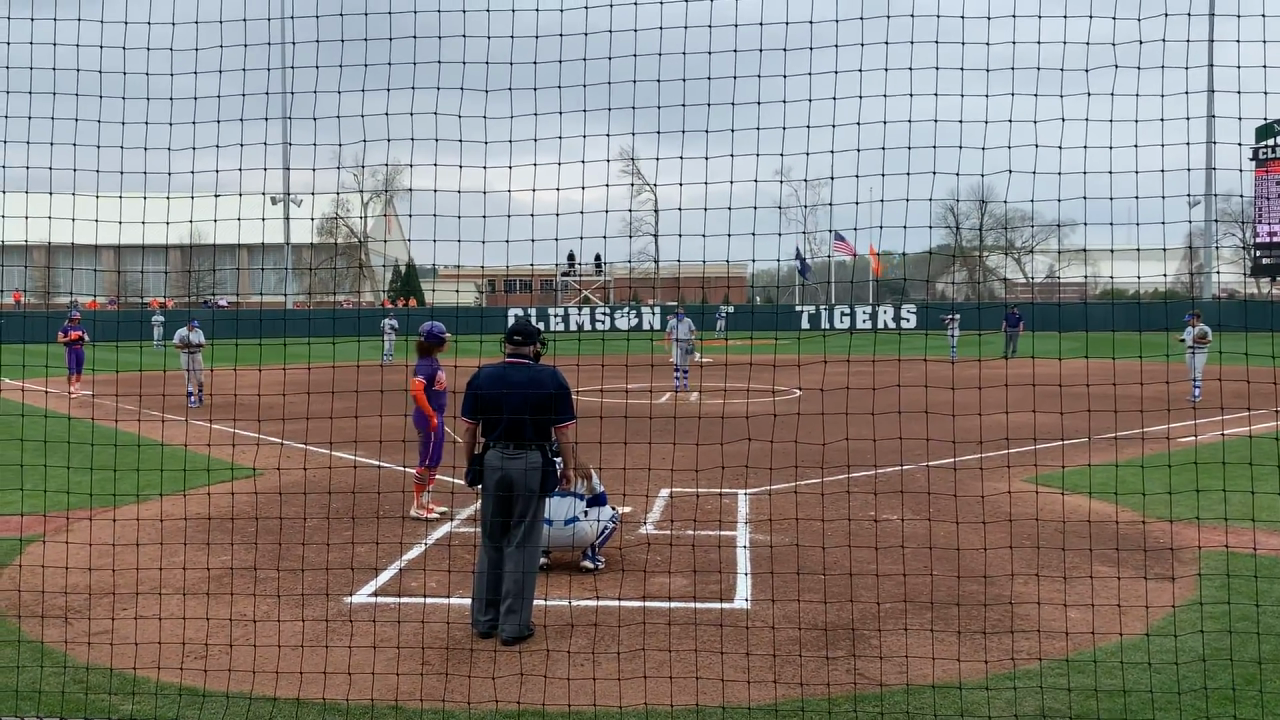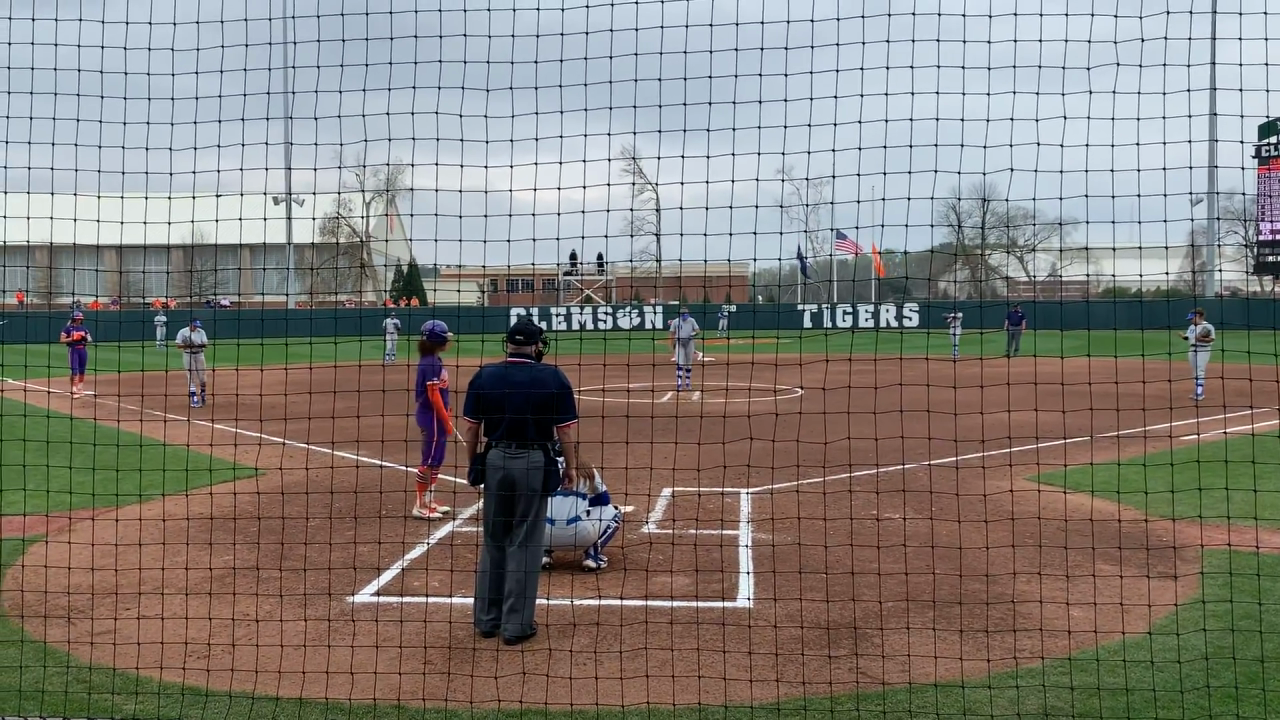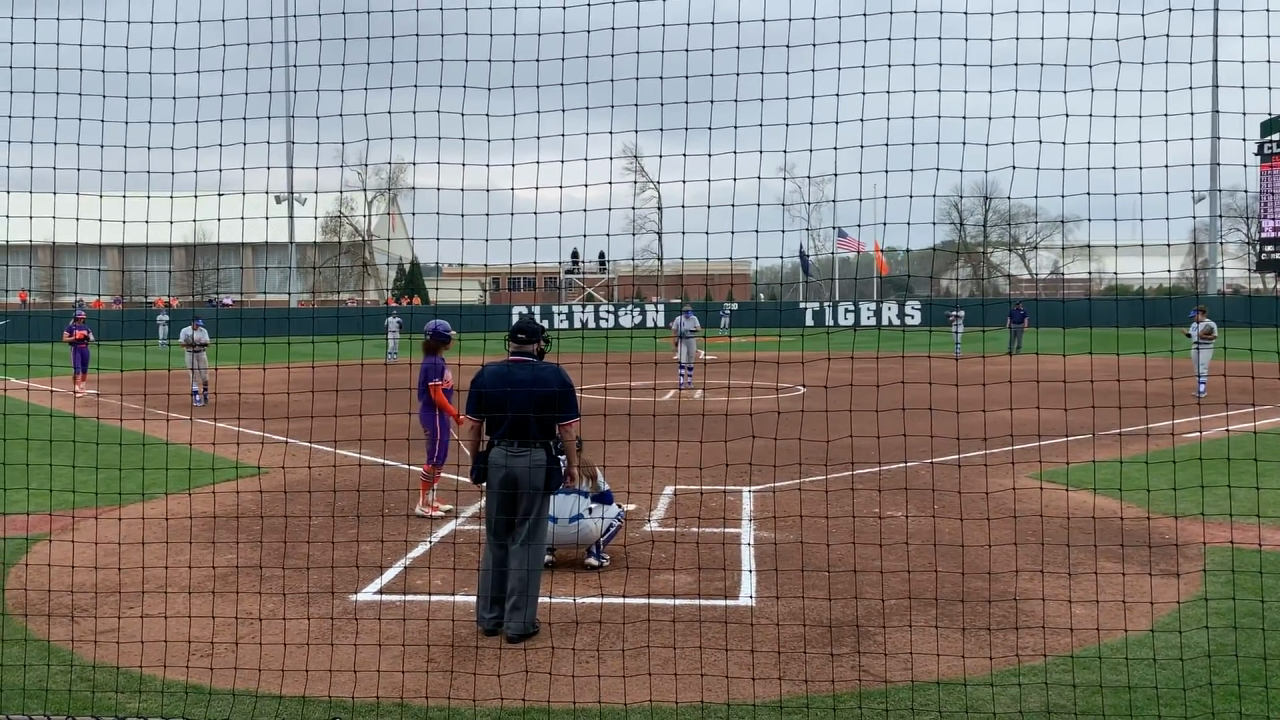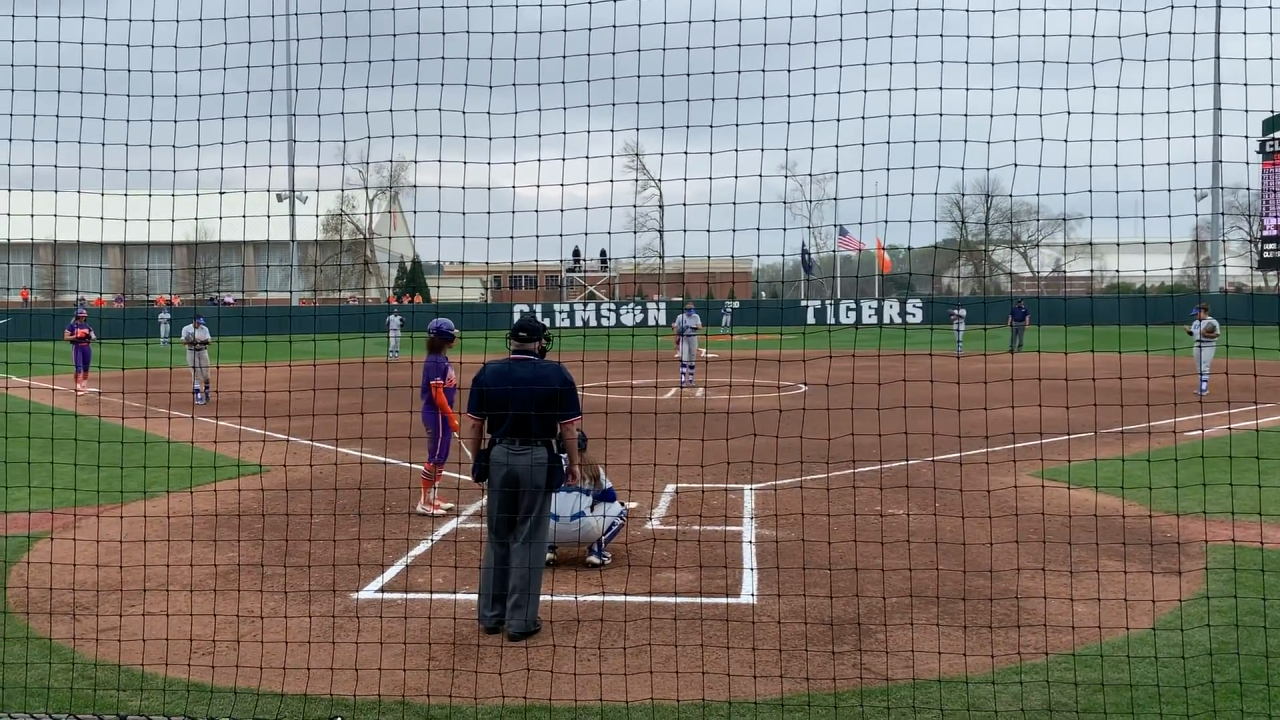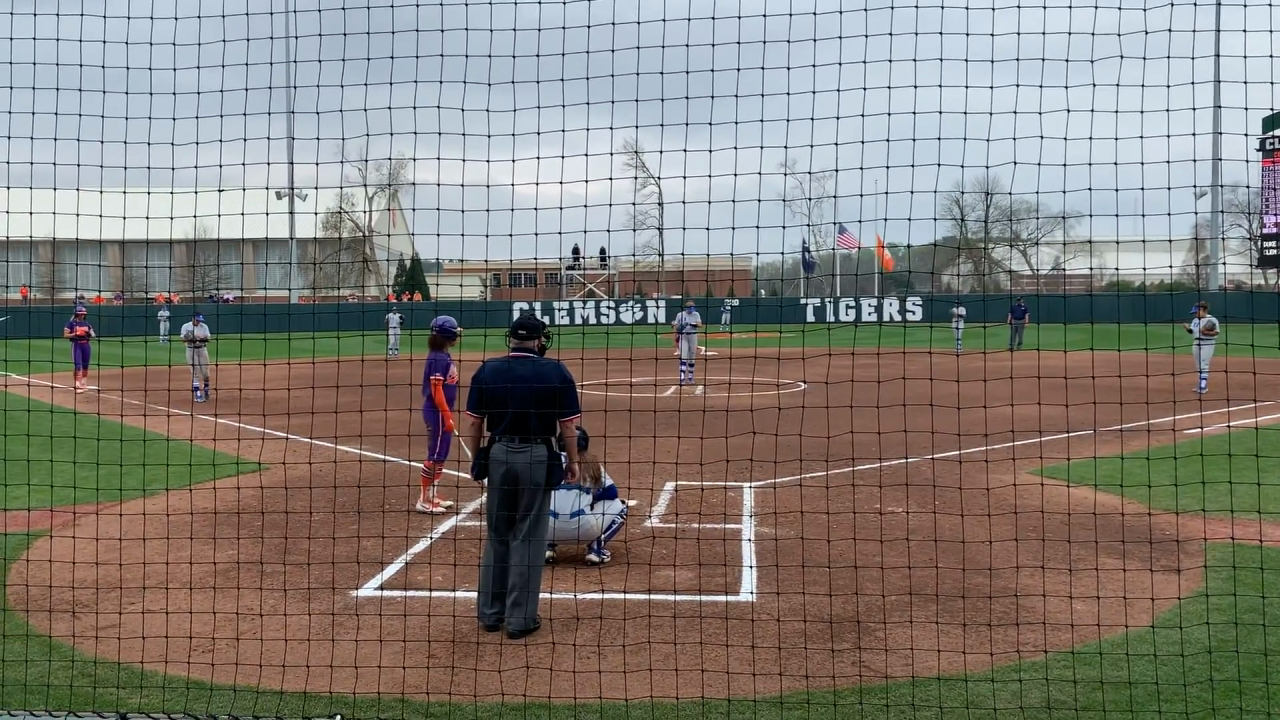
dt=0.2s
person 1, frame 1
left shoulder: (482, 377)
right shoulder: (550, 378)
left elbow: (469, 428)
right elbow: (563, 431)
left wrist: (470, 465)
right wrist: (568, 467)
left hip: (492, 461)
right hip: (532, 464)
left knee: (490, 541)
right knee: (523, 544)
left ankle: (484, 619)
right ankle: (514, 625)
person 1, frame 2
left shoulder: (484, 376)
right shoulder: (553, 377)
left elbow: (471, 428)
right elbow: (565, 430)
left wrist: (473, 465)
right wrist: (570, 466)
left hip: (495, 461)
right hip: (535, 463)
left knee: (493, 540)
right knee: (526, 543)
left ankle: (487, 619)
right ankle: (516, 624)
person 1, frame 3
left shoulder: (486, 374)
right shoulder: (555, 375)
left elbow: (473, 426)
right elbow: (567, 427)
left wrist: (475, 463)
right wrist: (572, 464)
left hip: (497, 459)
right hip: (537, 461)
left knee: (496, 538)
right knee: (528, 541)
left ankle: (490, 617)
right ankle: (519, 622)
person 1, frame 4
left shoulder: (488, 372)
right shoulder: (556, 374)
left elbow: (475, 424)
right elbow: (568, 426)
left wrist: (477, 461)
right wrist: (573, 462)
left hip: (499, 457)
right hip: (538, 459)
left knee: (497, 537)
right knee: (530, 539)
left ankle: (491, 615)
right ankle: (521, 620)
person 1, frame 5
left shoulder: (487, 370)
right shoulder: (556, 371)
left elbow: (474, 422)
right elbow: (567, 425)
left wrist: (477, 460)
right wrist: (572, 461)
left hip: (498, 455)
right hip: (538, 457)
left knee: (497, 535)
right knee: (529, 537)
left ankle: (490, 613)
right ankle: (520, 618)
person 2, frame 1
left shoulder: (432, 361)
right shoulder: (427, 364)
right elbow: (416, 390)
right wrist: (430, 415)
left hip: (436, 416)
right hip: (428, 417)
left knee: (434, 460)
right knee: (426, 461)
left ankle: (426, 502)
right ankle: (418, 507)
person 2, frame 2
left shoulder: (434, 360)
right shoulder: (430, 363)
right elbow: (434, 395)
left wrist: (444, 418)
right wrist: (447, 420)
left hip: (435, 415)
right hip: (431, 415)
left knee: (437, 459)
right knee: (429, 460)
left ankle: (428, 502)
right ankle: (420, 506)
person 2, frame 3
left shoulder: (437, 360)
right shoulder: (433, 363)
right elbow: (437, 395)
left wrist: (449, 414)
right wrist: (455, 413)
left hip: (439, 414)
right hip: (434, 414)
left knee: (440, 458)
right knee: (433, 459)
left ankle: (431, 500)
right ankle: (423, 504)
person 2, frame 4
left shoulder: (441, 359)
right shoulder: (436, 361)
right elbow: (437, 394)
left wrist: (449, 416)
right wrist: (452, 417)
left hip: (440, 414)
right hip: (436, 414)
left knee: (441, 456)
right knee: (435, 457)
left ankle: (432, 498)
right ankle: (424, 503)
person 2, frame 5
left shoulder: (444, 356)
right shoulder: (438, 358)
right elbow: (436, 390)
right wrist: (447, 417)
left hip: (443, 411)
right hip: (437, 412)
left knee: (442, 455)
right knee: (434, 455)
left ankle: (432, 496)
right ankle: (424, 500)
